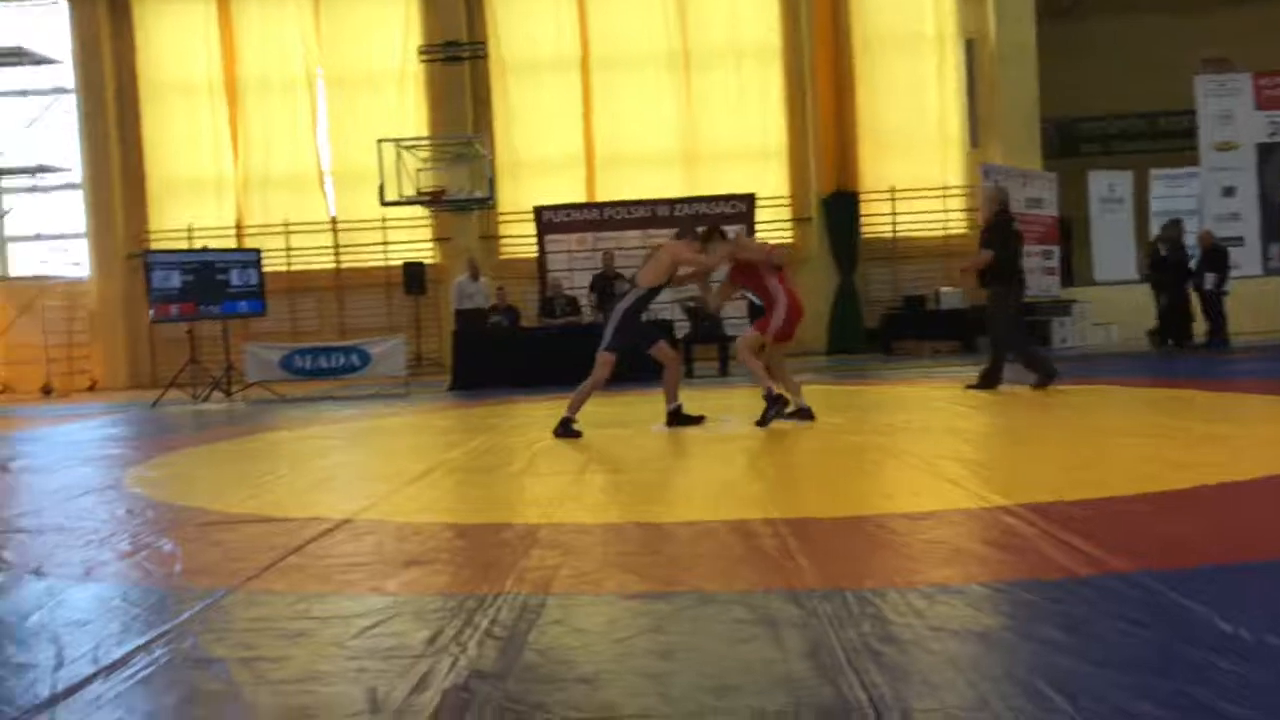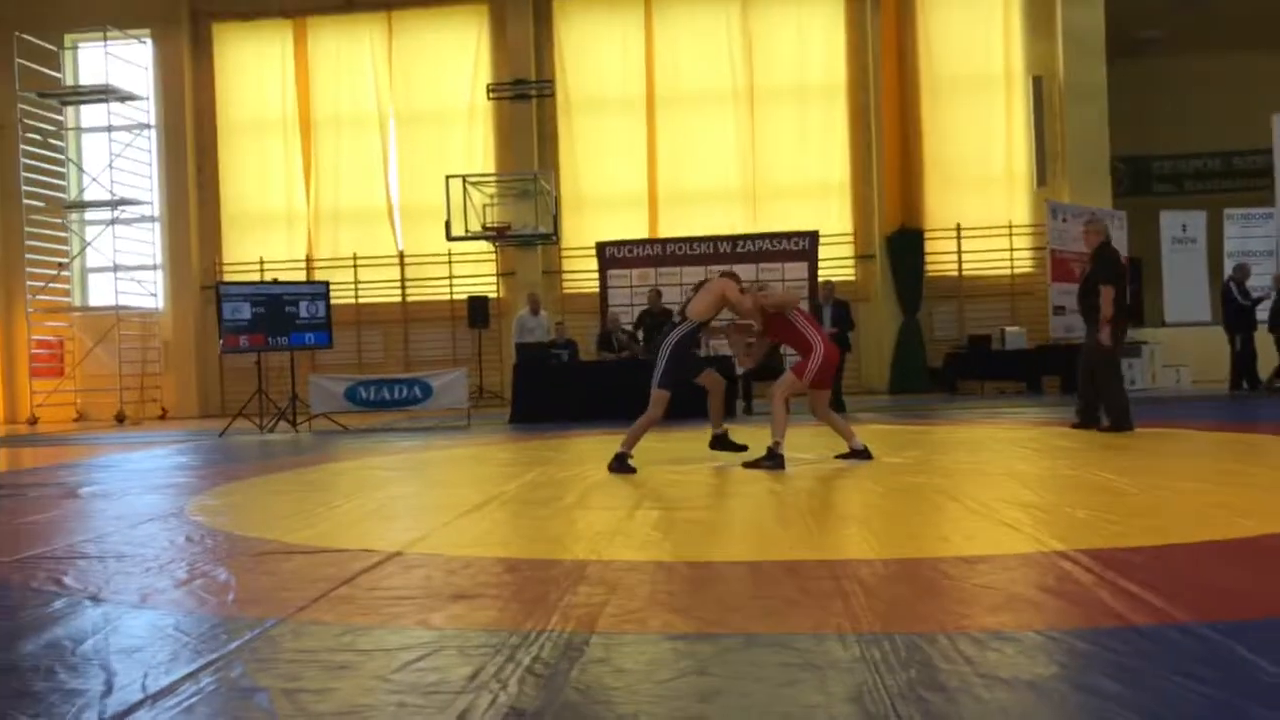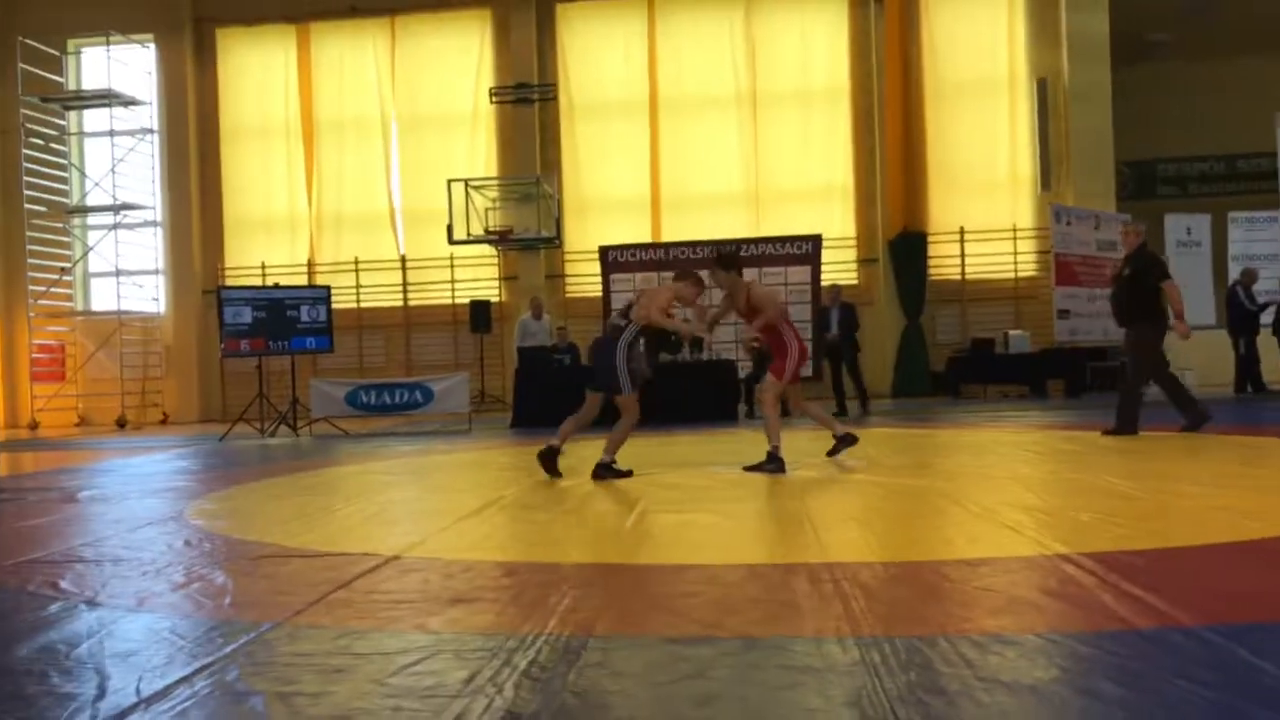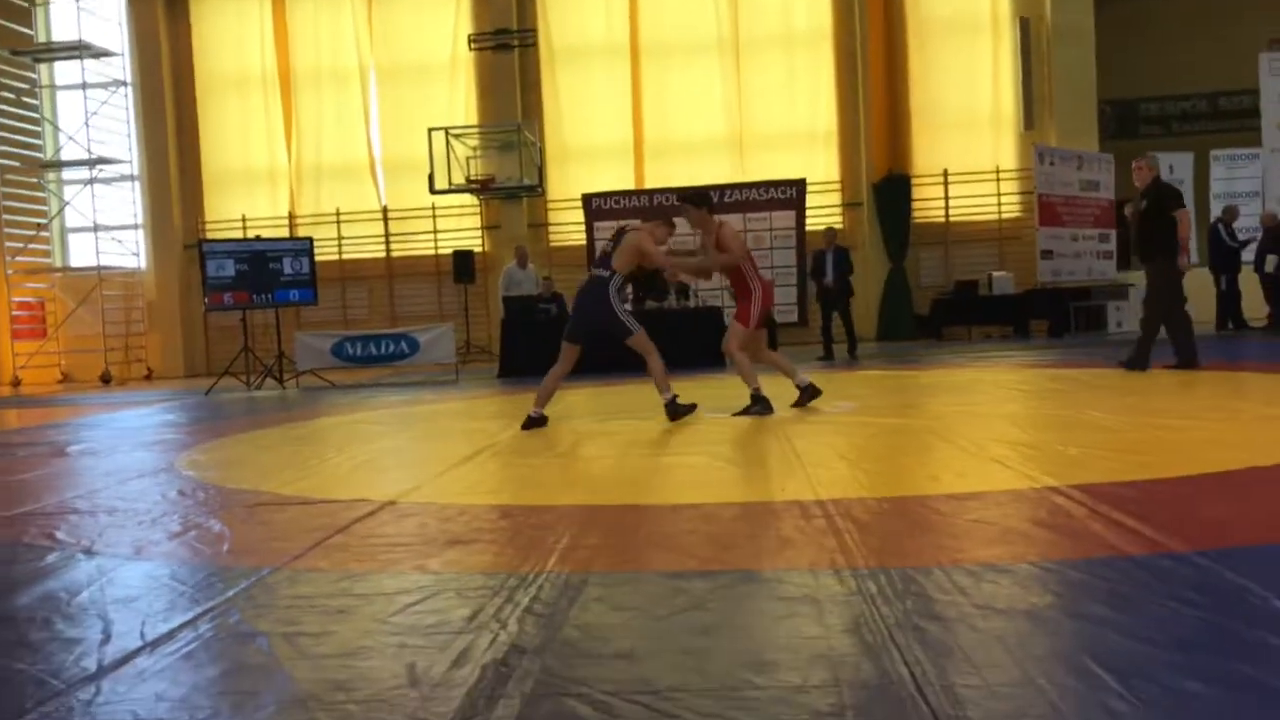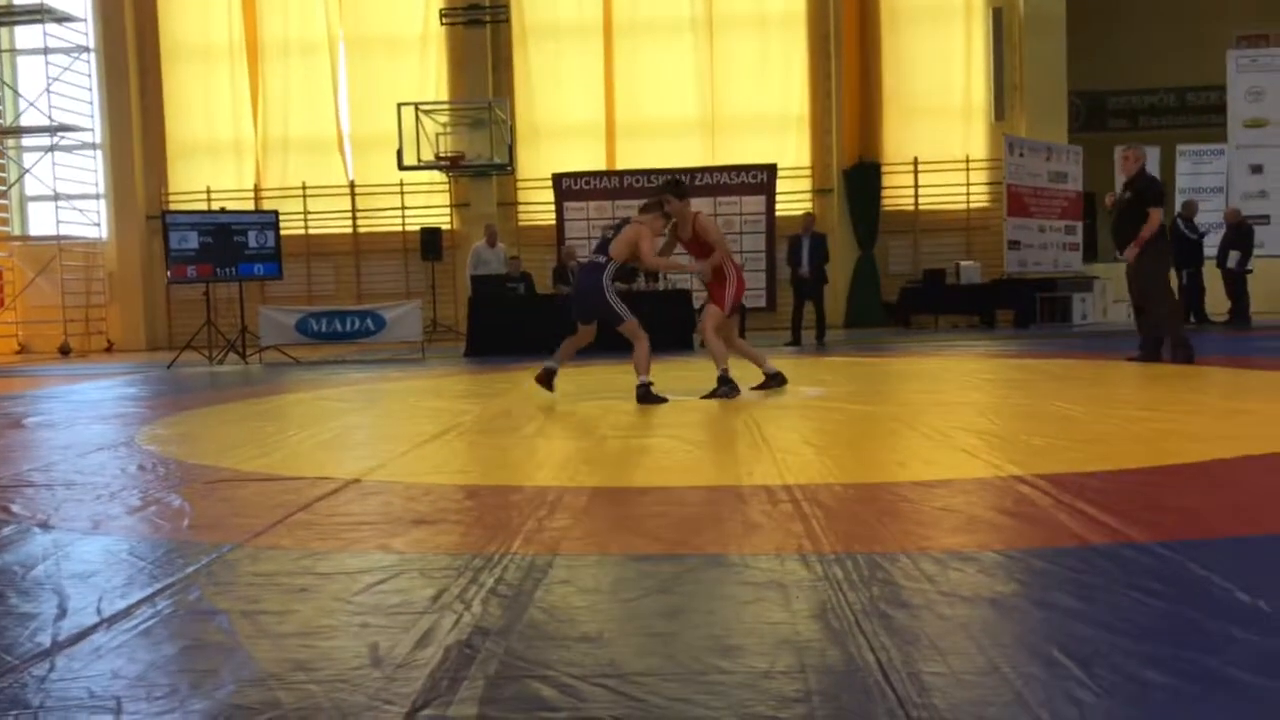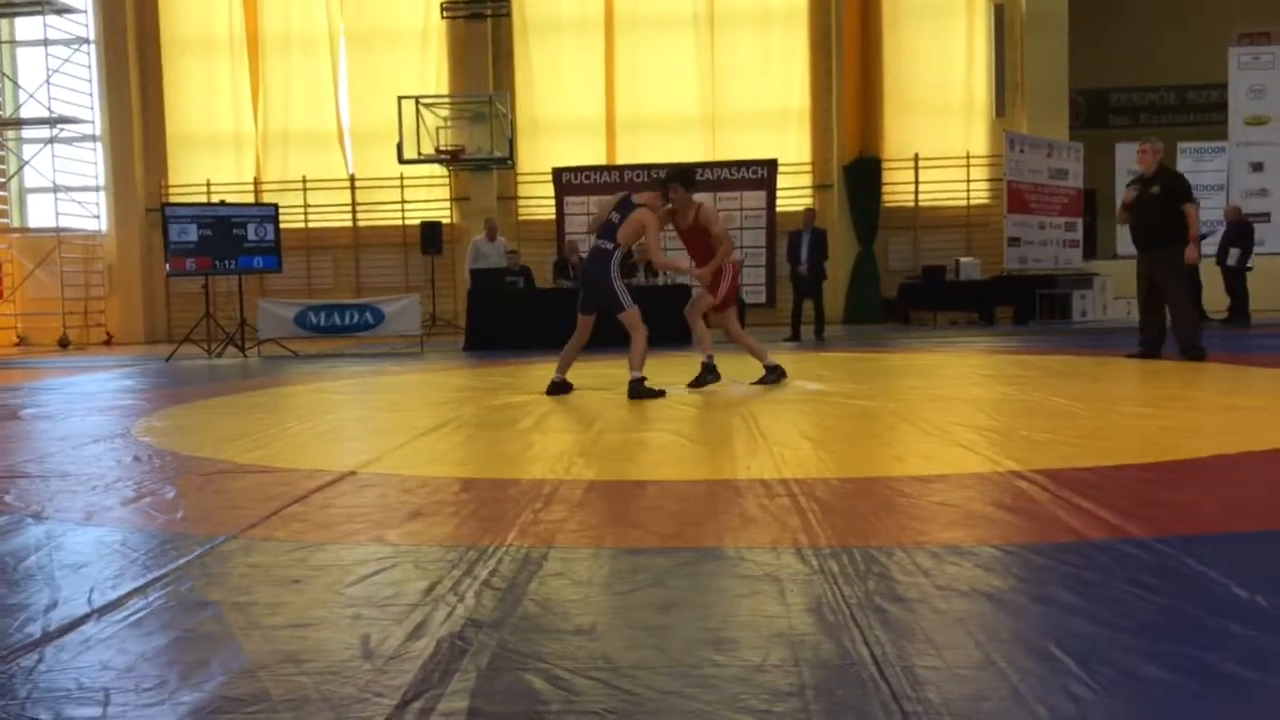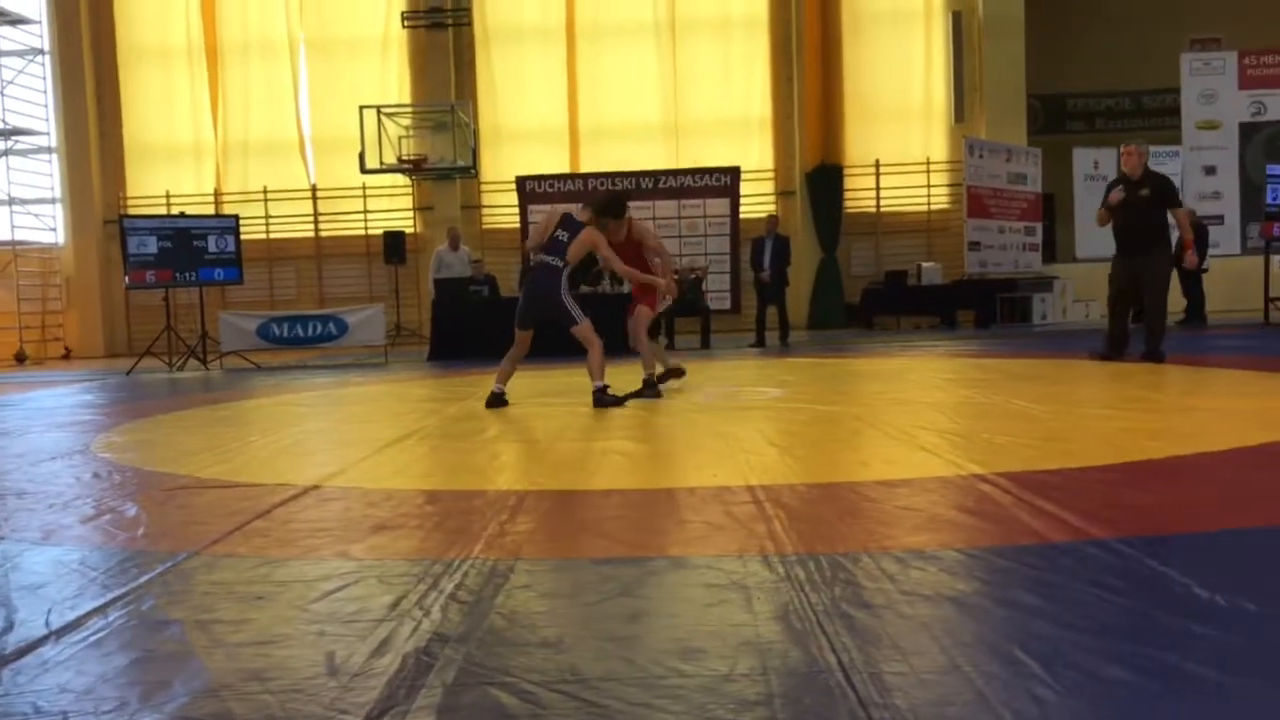
dt=0.4s
person 1, frame 1
left shoulder: (995, 225)
right shoulder: (1009, 224)
left elbow: (986, 257)
left wrist: (966, 268)
left hip: (1000, 287)
right hip: (1012, 284)
left knee: (1007, 334)
right knee: (1000, 334)
left ankle: (1045, 371)
right ankle: (989, 379)
person 1, frame 2
left shoulder: (1106, 258)
right shoulder: (1101, 257)
left elbow: (1107, 292)
left wrist: (1105, 326)
left hip: (1106, 324)
right hip: (1100, 324)
left knee: (1107, 372)
right knee: (1087, 369)
left ankle: (1120, 420)
right ankle: (1088, 417)
person 1, frame 3
left shoulder: (1148, 260)
right shoulder: (1129, 261)
left elbow: (1169, 287)
left wrist: (1179, 319)
right wrist: (1114, 279)
left hip: (1145, 327)
right hip: (1137, 327)
left knee: (1132, 376)
right knee: (1159, 373)
left ankle: (1126, 424)
right ankle: (1196, 414)
person 1, frame 4
left shoulder: (1164, 191)
right shoulder: (1145, 196)
left elbow: (1184, 217)
left wrist: (1184, 251)
right wrist: (1133, 217)
left hip: (1166, 260)
right hip: (1156, 261)
left knee: (1153, 307)
right knee: (1172, 309)
left ankle: (1139, 358)
right ankle: (1187, 357)
person 1, frame 5
left shoulder: (1149, 184)
right shoulder: (1126, 188)
left elbow: (1156, 217)
left wrist: (1136, 244)
right wrist: (1111, 207)
left hip: (1152, 252)
right hip: (1135, 254)
left knee: (1161, 300)
right knee: (1141, 304)
left ankle: (1181, 349)
right ankle: (1150, 350)
person 1, frame 6
left shoulder: (1173, 179)
right shoulder: (1135, 184)
left elbow: (1190, 212)
right elbow: (1122, 220)
left wrist: (1192, 243)
right wrist: (1125, 203)
left hip: (1171, 251)
right hip: (1145, 253)
left knee: (1179, 299)
right knee: (1148, 302)
left ankle: (1191, 346)
right ankle: (1149, 346)
person 1, frame 7
left shoulder: (1160, 183)
right shoulder: (1115, 186)
left elbow: (1180, 215)
right elbow: (1100, 222)
left wrist: (1189, 248)
right wrist: (1109, 204)
left hip: (1155, 254)
right hip: (1124, 255)
left knee: (1155, 303)
right knee: (1117, 302)
left ankle: (1153, 349)
right ankle: (1114, 347)
person 2, frame 1
left shoulder: (668, 254)
right shoulder: (672, 250)
left elbow: (672, 281)
right elbow: (709, 263)
left wrist: (700, 273)
right wrist: (722, 253)
left hip: (633, 318)
right hip: (622, 315)
left knee: (672, 359)
right knee: (600, 375)
left ankle: (674, 413)
right ankle: (565, 421)
person 2, frame 2
left shoulder: (709, 288)
right shoulder: (727, 283)
right elbow: (745, 308)
left hip: (681, 348)
right hip: (670, 347)
left knee: (717, 384)
right knee: (655, 411)
left ankle: (719, 437)
right ankle: (620, 457)
person 2, frame 3
left shoulder: (658, 294)
right shoulder: (666, 293)
right elbow: (650, 315)
right wrist: (681, 328)
left hip: (603, 347)
right hip: (615, 350)
left knee: (589, 410)
right knee: (630, 415)
left ankle: (552, 449)
right ankle: (604, 465)
person 2, frame 4
left shoulder: (624, 234)
right shoulder: (641, 237)
right elbow: (664, 263)
left hip: (585, 299)
right hip: (606, 300)
left knee: (563, 364)
right knee: (650, 351)
left ankle: (535, 415)
right ankle: (671, 404)
person 2, frame 5
left shoulder: (622, 226)
right shoulder: (642, 230)
right elbow: (652, 262)
right wrist: (688, 267)
left hip: (582, 283)
right hip: (599, 285)
left knee: (584, 336)
right knee: (640, 338)
left ankle: (550, 368)
right ankle: (643, 388)
person 2, frame 6
left shoulder: (618, 200)
right shoulder: (648, 217)
left elbow: (594, 228)
right elbow: (658, 260)
left hip: (588, 270)
right hip: (608, 273)
left knee: (581, 333)
right knee: (639, 331)
left ankle: (558, 381)
right ankle: (636, 383)
person 2, frame 7
left shoulder: (555, 217)
right shoulder: (594, 235)
left elbow: (529, 246)
right elbow: (621, 269)
right wrist: (655, 281)
left hip: (531, 288)
right hip: (556, 290)
left knee: (519, 347)
right knee: (593, 342)
left ankle: (497, 393)
right ankle: (599, 392)
person 3, frame 1
left shoulder: (741, 247)
right shoulder: (733, 275)
left elbow: (769, 259)
right elbow: (712, 305)
left wrist: (736, 251)
left hip: (783, 306)
right hip: (786, 308)
left knee: (742, 349)
right knee: (773, 364)
left ankle: (774, 397)
right ankle: (803, 408)
person 3, frame 2
left shoulder: (766, 302)
right shoulder: (765, 330)
left elbow: (794, 300)
right elbow: (748, 362)
left wrist: (761, 297)
left hip: (819, 352)
right hip: (823, 355)
left knee: (777, 393)
right knee: (820, 410)
left ankle: (776, 454)
right ankle: (859, 449)
person 3, frame 3
left shoulder: (756, 292)
right shoulder: (731, 297)
left elbow: (778, 309)
right elbow: (713, 320)
left wrist: (758, 323)
left hip: (790, 349)
right hip: (780, 350)
left knee: (765, 398)
right knee: (796, 402)
left ankle: (775, 459)
right ankle: (842, 434)
person 3, frame 4
left shoulder: (725, 232)
right shoulder: (706, 238)
left elbow: (738, 257)
right elbow: (704, 272)
right wrist: (683, 265)
left hip: (755, 293)
right hip: (749, 295)
left knee: (731, 346)
right knee: (759, 350)
left ankle: (759, 400)
right ankle: (806, 386)
person 3, frame 5
left shoulder: (701, 221)
right shoulder: (675, 229)
left elbow: (722, 248)
right elbow: (661, 255)
left wrist: (707, 264)
left hip: (730, 280)
right hip: (718, 282)
left knee: (706, 327)
right knee: (730, 338)
left ankle: (725, 381)
right ankle: (773, 374)
person 3, frame 6
left shoulder: (704, 213)
right shoulder: (671, 215)
left elbow: (727, 245)
left wrist: (709, 268)
left hip: (723, 272)
right hip: (712, 275)
left knee: (693, 312)
right knee: (733, 331)
left ankle: (708, 367)
right ankle: (774, 368)
person 3, frame 7
left shoulder: (637, 228)
left elbow: (663, 254)
left wrist: (667, 279)
left hip: (653, 285)
right hip: (638, 286)
left knee: (637, 330)
right knee: (635, 337)
left ankle: (649, 384)
right ankle: (673, 366)
